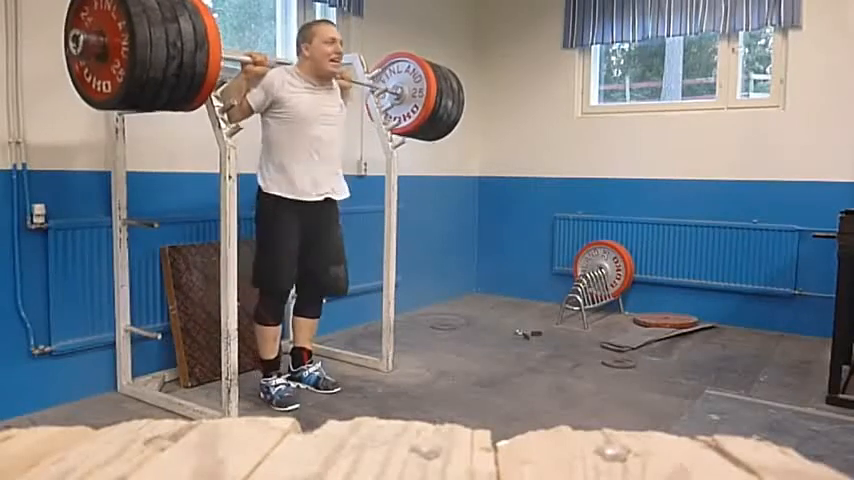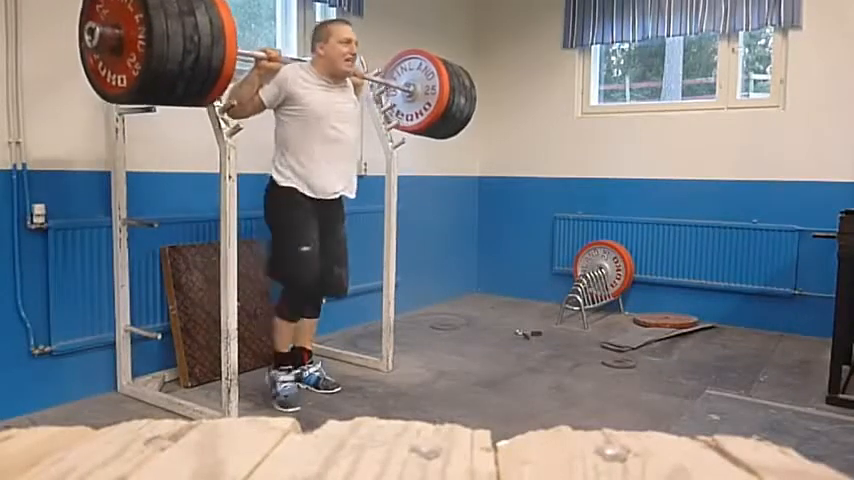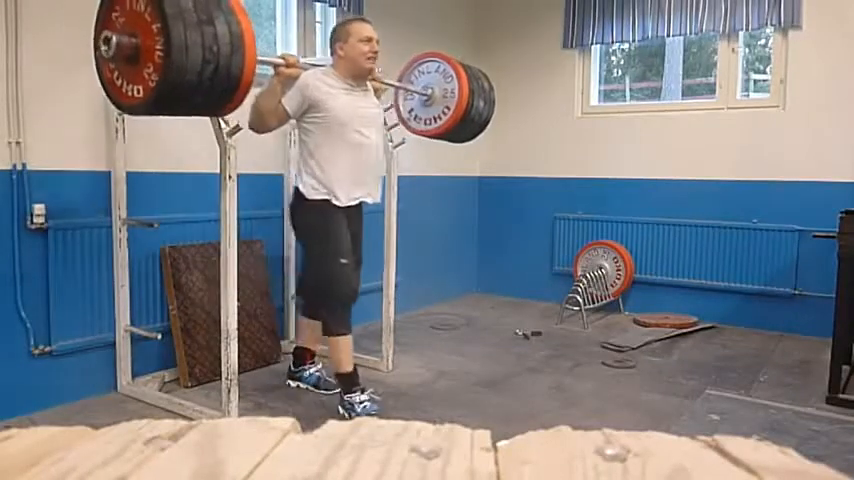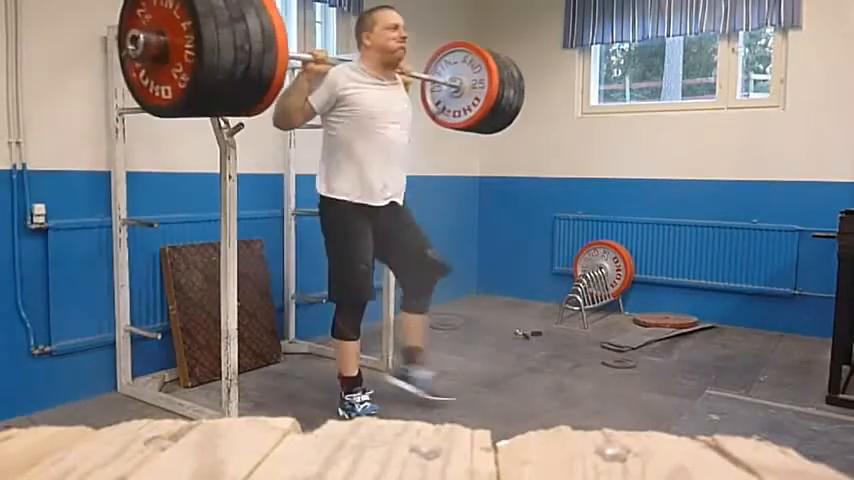
dt=0.3s
person 1, frame 1
left shoulder: (336, 89)
right shoulder: (277, 81)
right elbow: (226, 113)
left wrist: (345, 90)
right wrist: (246, 76)
left hip: (324, 202)
right hip: (282, 200)
left knee: (317, 285)
right knee: (275, 289)
left ankle: (302, 363)
right ankle: (271, 377)
person 1, frame 2
left shoulder: (349, 87)
right shoulder: (290, 78)
right elbow: (236, 108)
right wrist: (260, 71)
left hip: (331, 199)
right hip: (293, 195)
left knee: (318, 284)
right knee: (299, 282)
left ankle: (303, 362)
right ankle: (280, 370)
person 1, frame 3
left shoulder: (369, 91)
right shoulder: (312, 84)
right elbow: (259, 122)
right wrist: (280, 79)
left hip: (354, 204)
right hip: (320, 204)
left knee: (323, 294)
right knee: (335, 294)
left ankle: (302, 365)
right ankle: (351, 391)
person 1, frame 4
left shoulder: (398, 84)
right shoulder: (340, 79)
right elbow: (284, 119)
right wrist: (307, 75)
left hip: (389, 202)
right hip: (347, 204)
left knee: (424, 273)
right knee: (353, 297)
left ankle: (412, 366)
right ankle: (351, 393)
